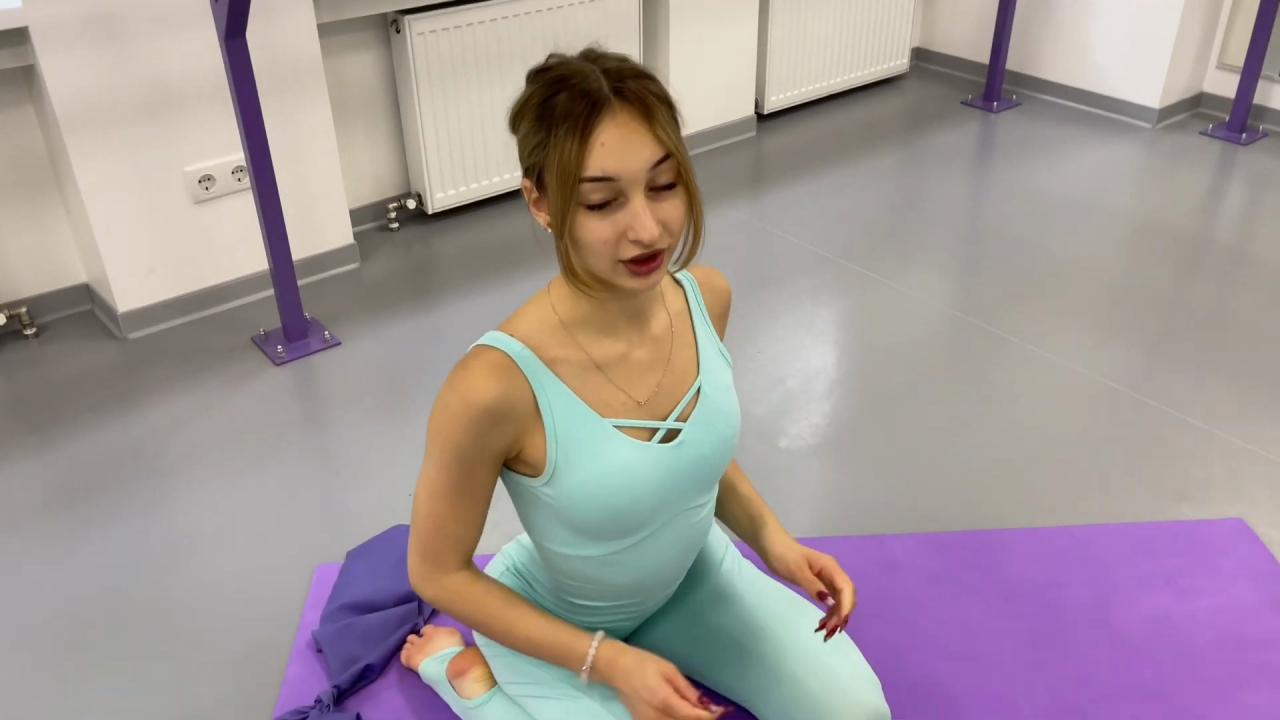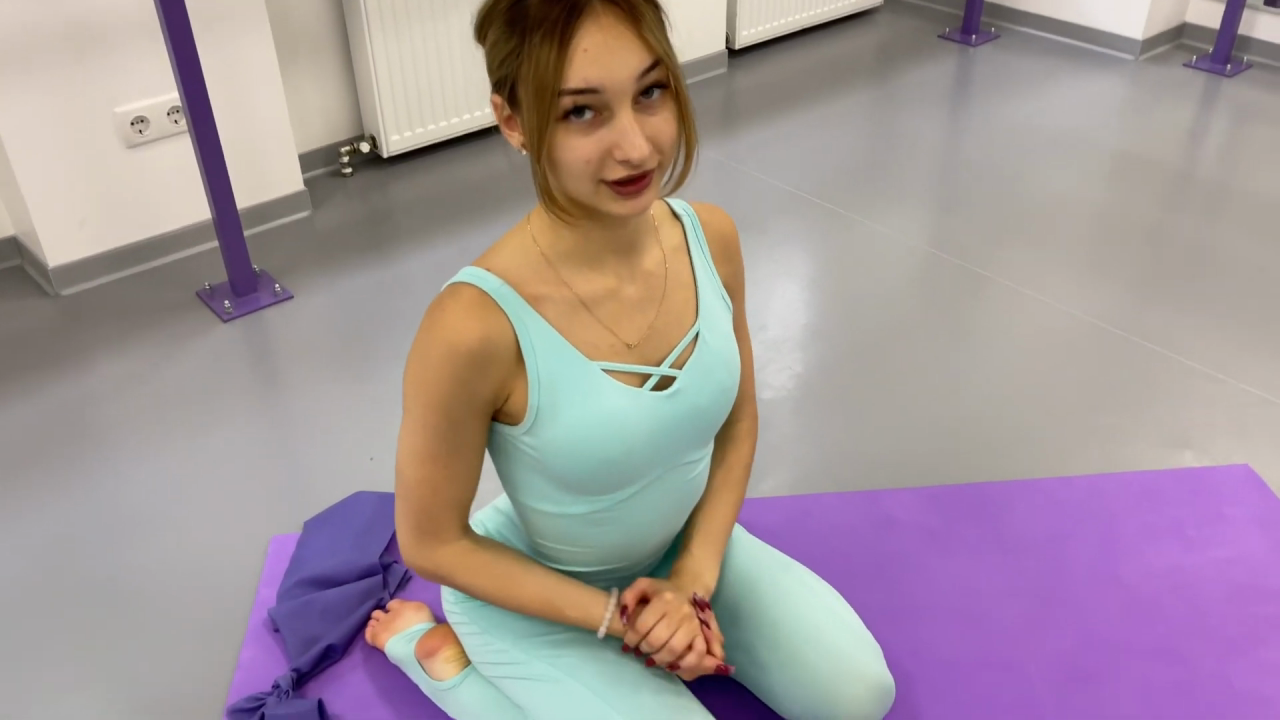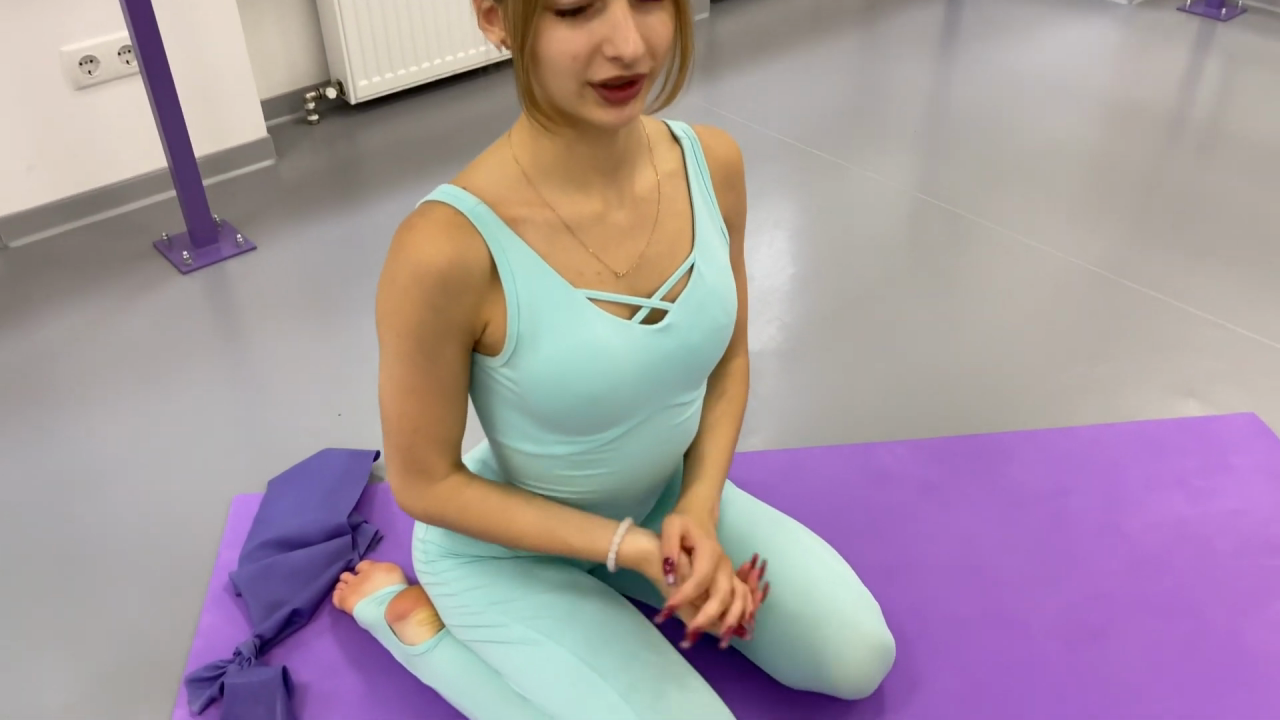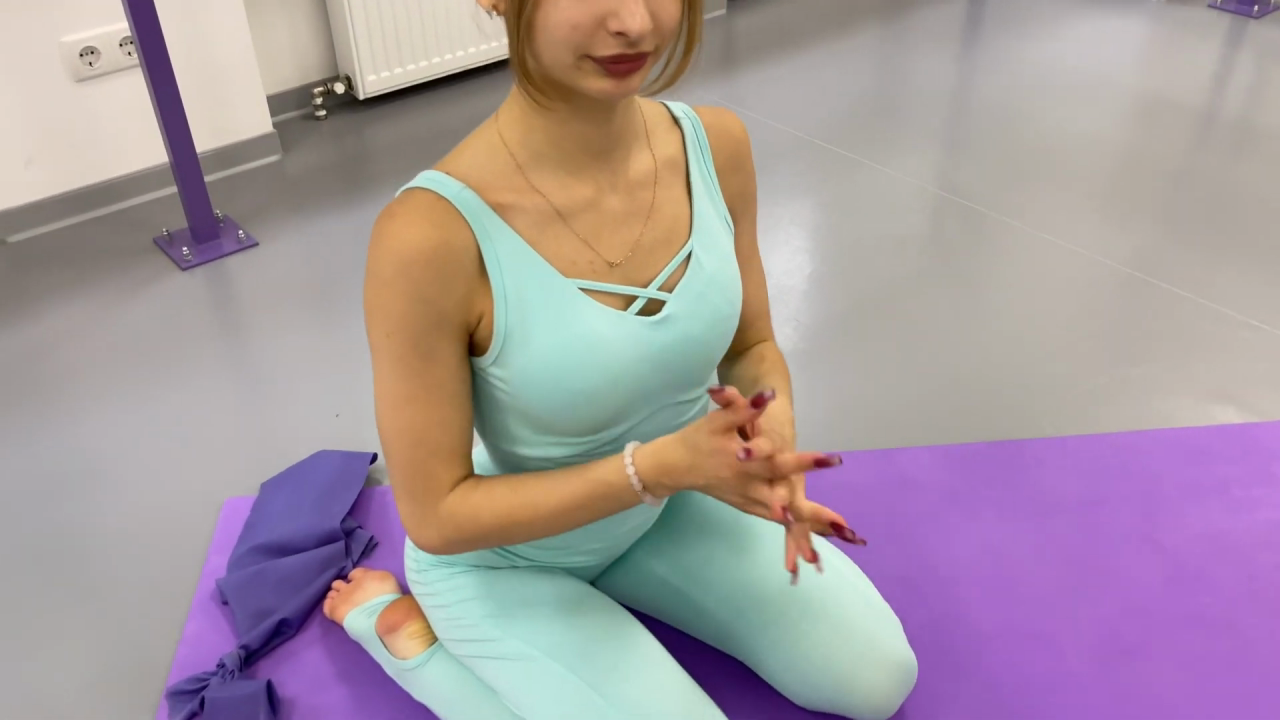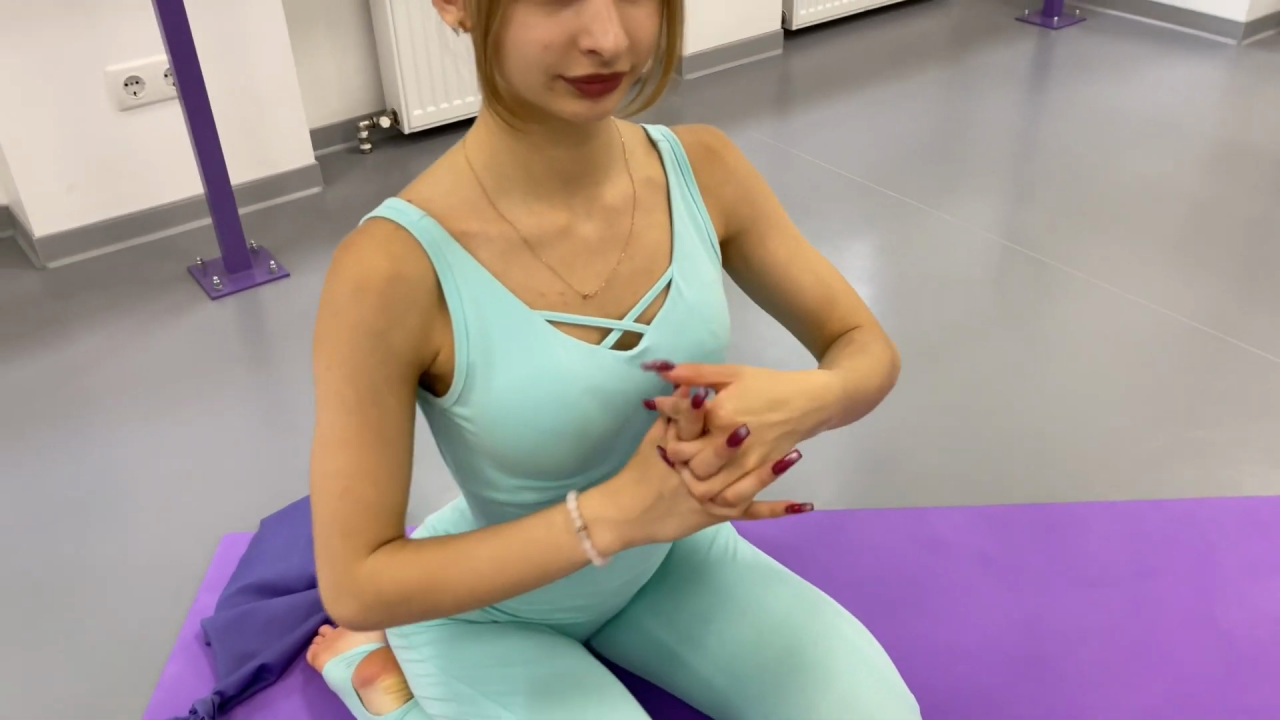
dt=0.5s
person 1, frame 1
right shoulder: (495, 386)
right elbow: (439, 572)
left wrist: (770, 536)
right wrist: (606, 663)
left hip: (687, 576)
right hip: (558, 624)
person 1, frame 2
left shoulder: (709, 237)
right shoulder: (474, 324)
left elbow: (737, 419)
right elbow: (431, 544)
left wrist: (697, 575)
right wrist: (615, 617)
left hip: (675, 546)
right hip: (533, 596)
person 1, frame 3
left shoulder: (711, 163)
right shoulder: (447, 247)
left elbow: (728, 357)
right elbow: (424, 485)
left wrist: (698, 507)
right wrist: (628, 548)
left hip: (659, 500)
right hip: (508, 550)
left knee: (860, 658)
person 1, frame 4
left shoulder: (714, 146)
right shoulder: (431, 233)
left elbow: (750, 347)
right elbow: (437, 515)
left wrist: (772, 430)
right wrist: (665, 464)
left hip: (657, 503)
right hip: (504, 557)
person 1, frame 5
left shoulder: (700, 169)
right shoulder: (395, 268)
left elbow: (868, 350)
right elbow: (353, 587)
left wrist: (799, 403)
right wrist: (613, 510)
left hip: (664, 551)
right hip: (492, 613)
